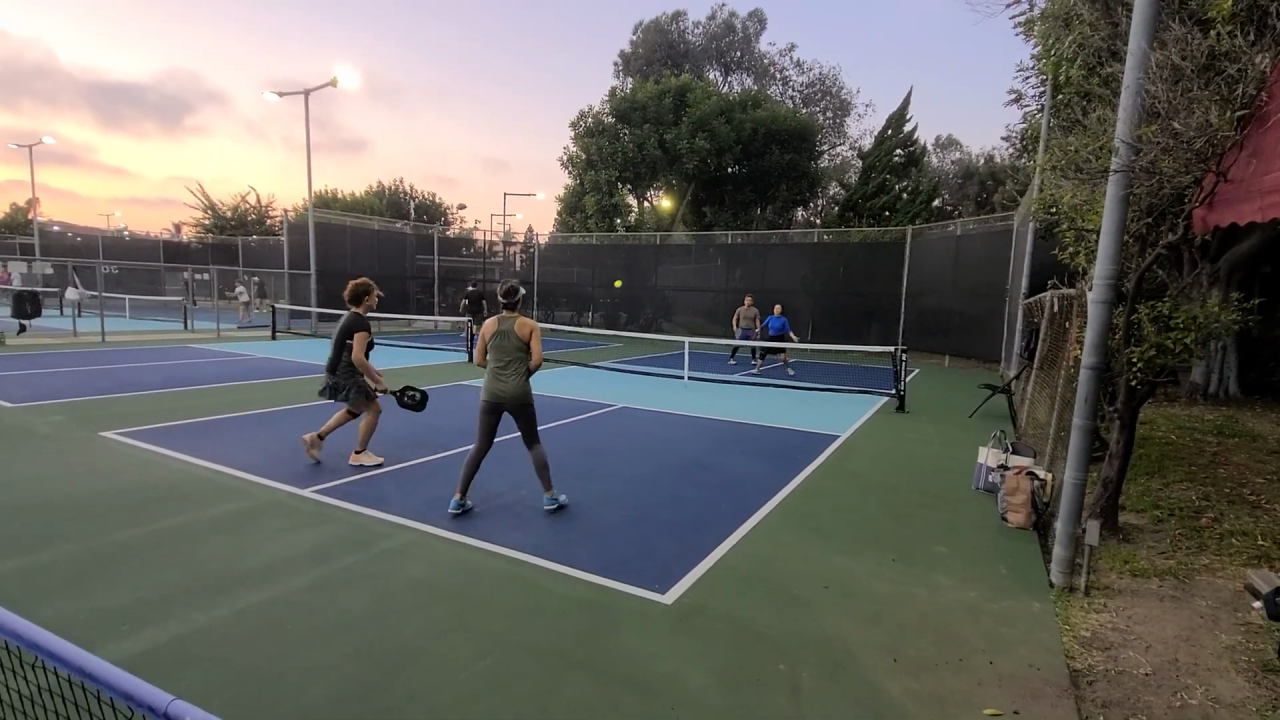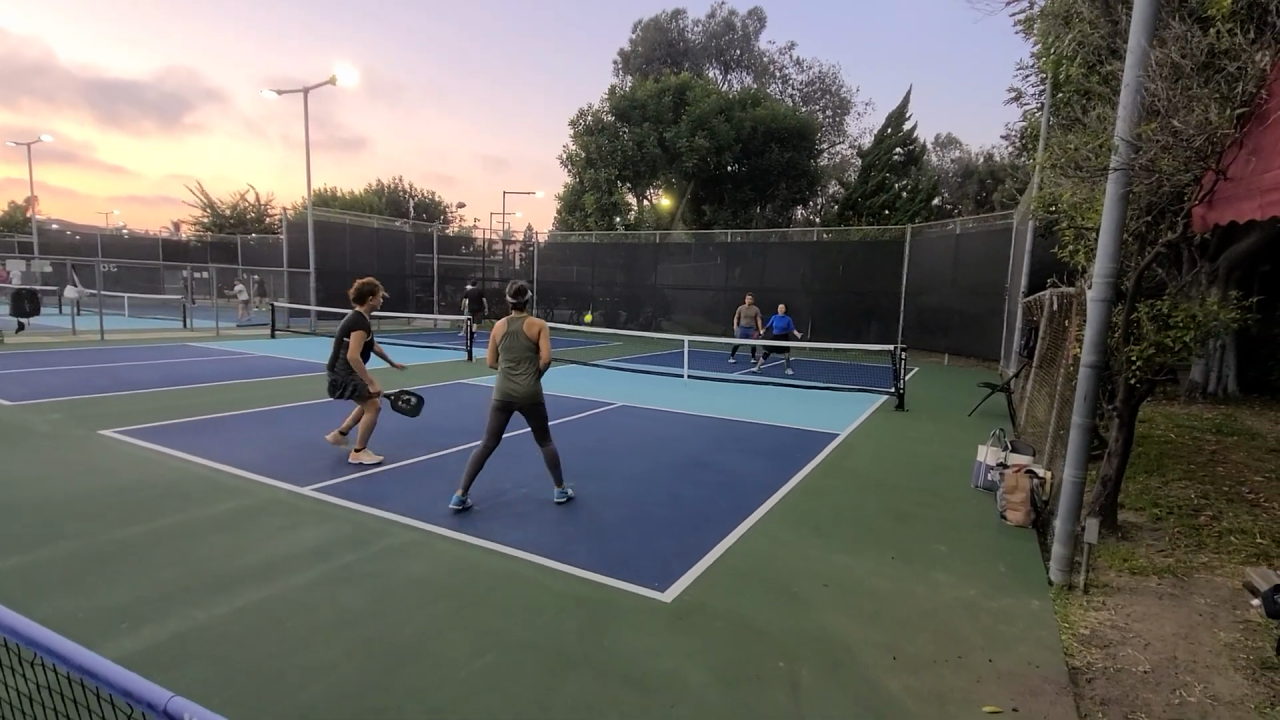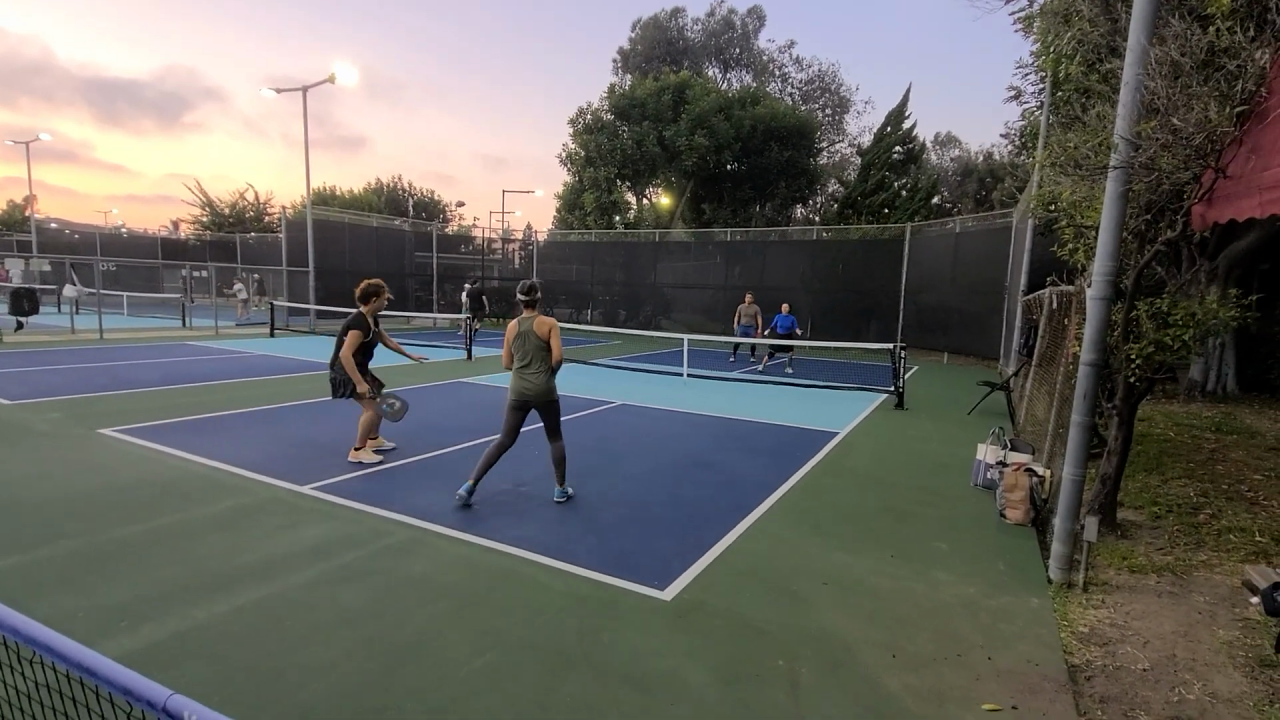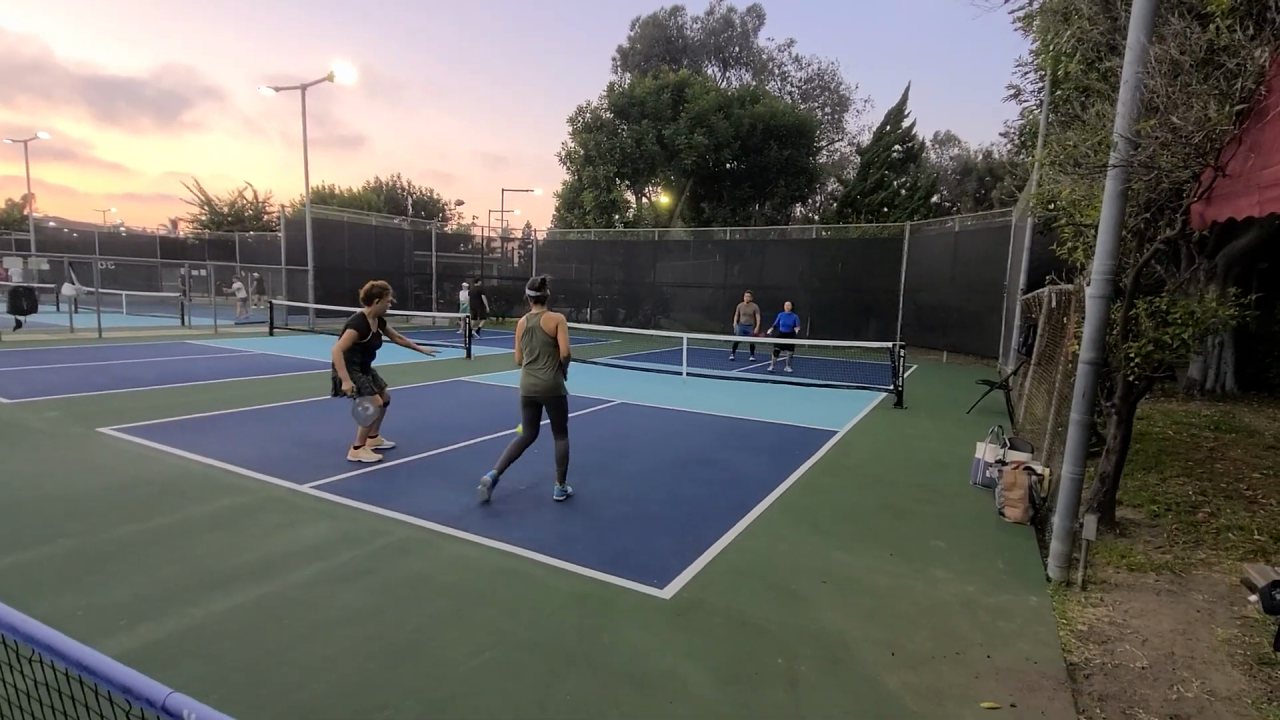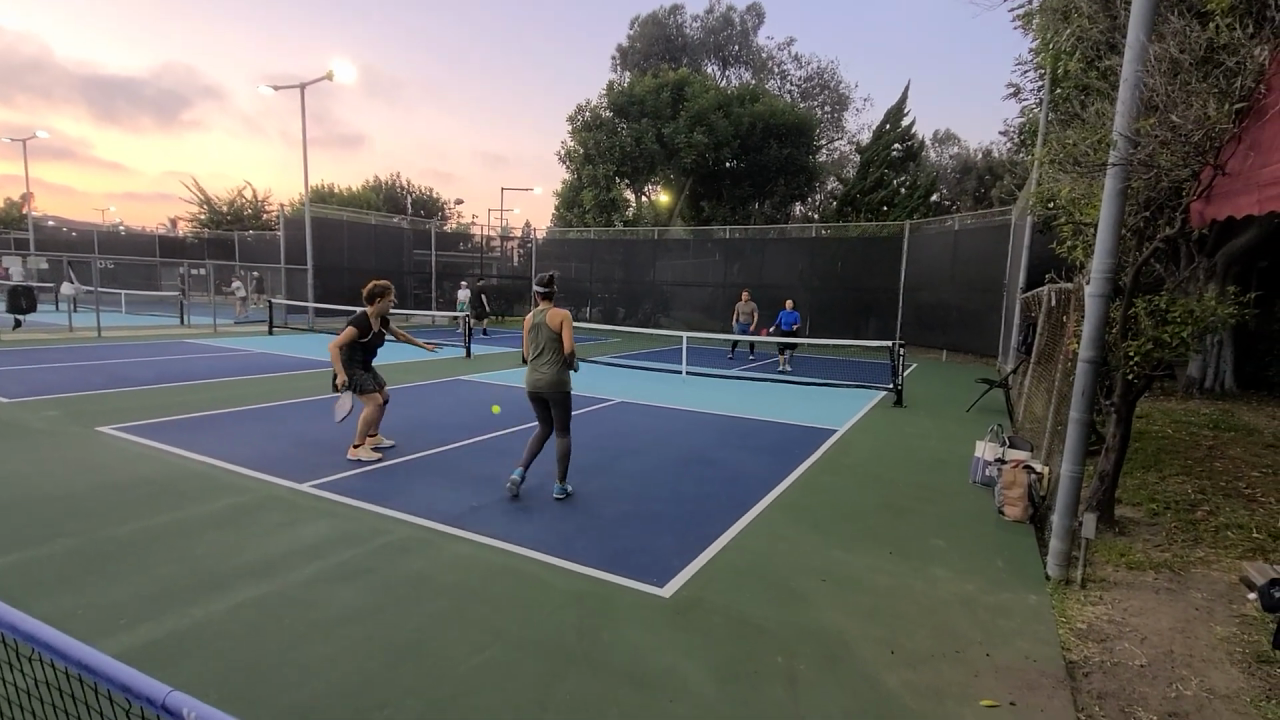
dt=0.1s
person 1, frame 1
left shoulder: (488, 324)
right shoulder: (530, 326)
left elbow: (479, 361)
right elbow: (536, 361)
right wrist: (523, 374)
left hip: (492, 392)
right hip: (519, 394)
left knee: (481, 445)
right knee: (533, 445)
left ankle: (459, 499)
right ankle: (550, 495)
person 1, frame 2
left shoulder: (499, 326)
right shoulder: (539, 325)
left elbow: (491, 362)
right elbow: (545, 360)
right wrist: (533, 375)
left hip: (503, 392)
right hip: (530, 393)
left knee: (488, 444)
right knee: (545, 441)
left ankle: (460, 495)
right ankle: (560, 489)
person 1, frame 3
left shoulder: (512, 326)
right shoulder: (549, 323)
left elbow: (506, 363)
right elbow: (558, 358)
right wrist: (550, 373)
left hip: (518, 390)
right hip: (544, 391)
left knee: (504, 440)
right knee: (555, 438)
left ankle: (470, 485)
right ankle: (561, 488)
person 1, frame 4
left shoulder: (522, 322)
right shoulder: (557, 319)
left elbow: (519, 360)
right elbow: (565, 353)
right wrist: (562, 370)
left hip: (528, 386)
right hip: (552, 386)
left knee: (527, 436)
right knee: (560, 436)
left ankle: (493, 475)
right ankle: (560, 487)
person 1, frame 5
left shoulder: (529, 318)
right shoulder: (562, 315)
left elbow: (527, 355)
right elbow: (569, 350)
right wrist: (570, 364)
left hip: (533, 381)
right hip: (556, 382)
left knee: (543, 429)
right knee: (563, 433)
left ankle: (520, 471)
right ankle: (561, 486)
person 2, frame 1
left shoulder: (350, 319)
right shoulder: (362, 323)
right elbow: (357, 358)
left wrist: (370, 373)
right wrist: (376, 380)
left hip: (339, 374)
right hip: (344, 374)
left knee: (356, 409)
right knee: (374, 409)
left ankle: (315, 438)
right ankle: (359, 453)
person 2, frame 2
left shoulder: (358, 318)
right shoulder: (359, 323)
left elbow: (372, 346)
right elbow: (353, 356)
left wrist: (392, 363)
right wrist: (371, 382)
left hip: (345, 371)
right hip: (343, 373)
left knee: (369, 404)
right knee: (373, 406)
left ankle: (340, 434)
right ankle: (358, 452)
person 2, frame 3
left shoulder: (371, 320)
right shoulder: (358, 322)
left elbow: (386, 341)
right elbow: (345, 354)
left wrist: (410, 355)
right wrist: (360, 383)
left hip: (359, 369)
right hip: (346, 372)
left knee: (377, 400)
right knee: (372, 406)
left ankle: (372, 439)
right ankle: (357, 450)
person 2, frame 4
left shoulder: (378, 321)
right shoulder: (358, 324)
left elbow: (397, 337)
right elbow: (336, 351)
left wrist: (420, 349)
right wrist: (345, 379)
left hip: (363, 368)
right hip: (350, 371)
left knee: (385, 398)
right knee: (374, 404)
left ankle: (372, 438)
right ankle: (357, 449)
person 2, frame 5
left shoulder: (382, 319)
right shoulder: (360, 322)
left elbow: (400, 334)
right elbow: (334, 346)
left wrist: (422, 345)
right wrist: (340, 373)
left hip: (364, 367)
right hip: (351, 368)
left knee: (383, 397)
right knee: (374, 403)
left ankle: (372, 437)
right ankle: (357, 448)
